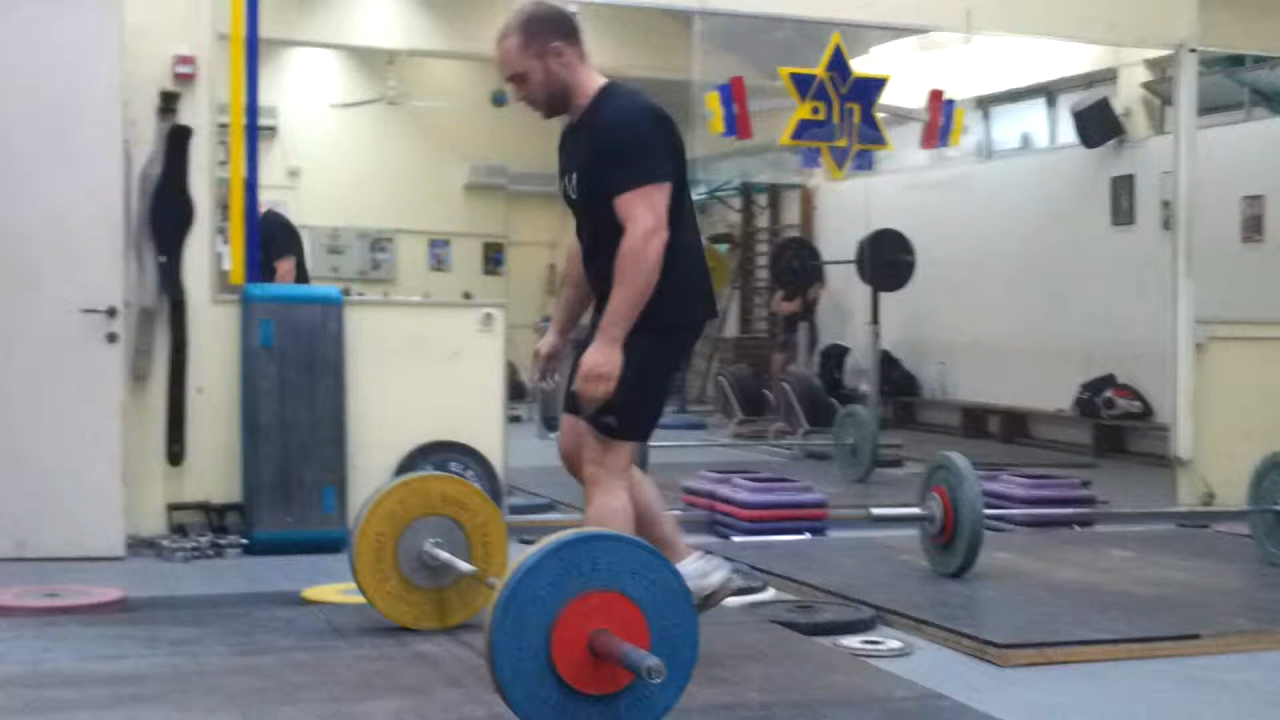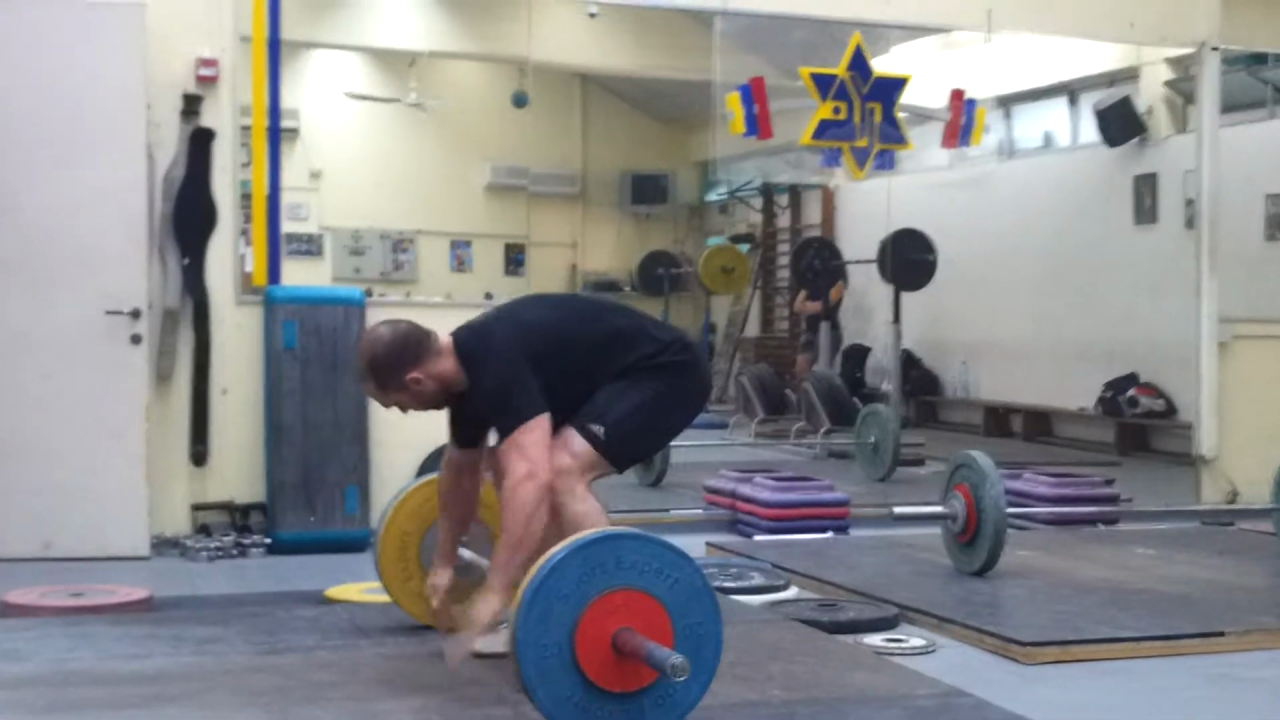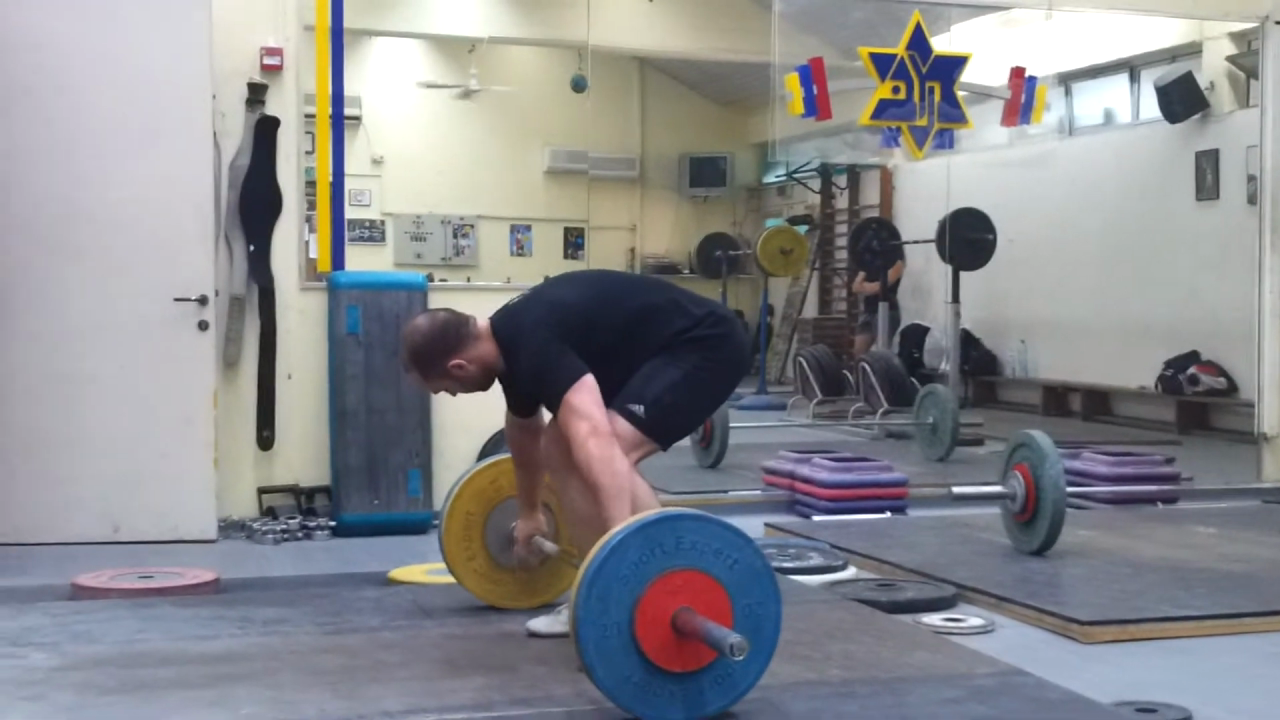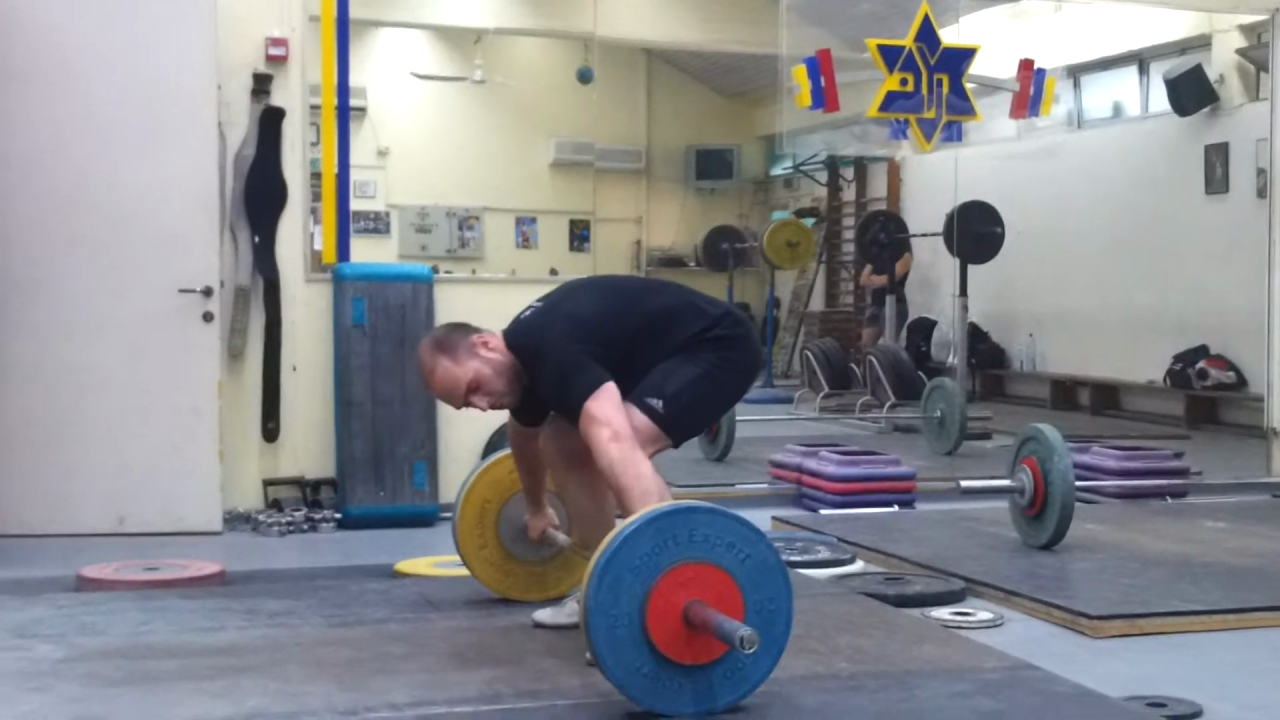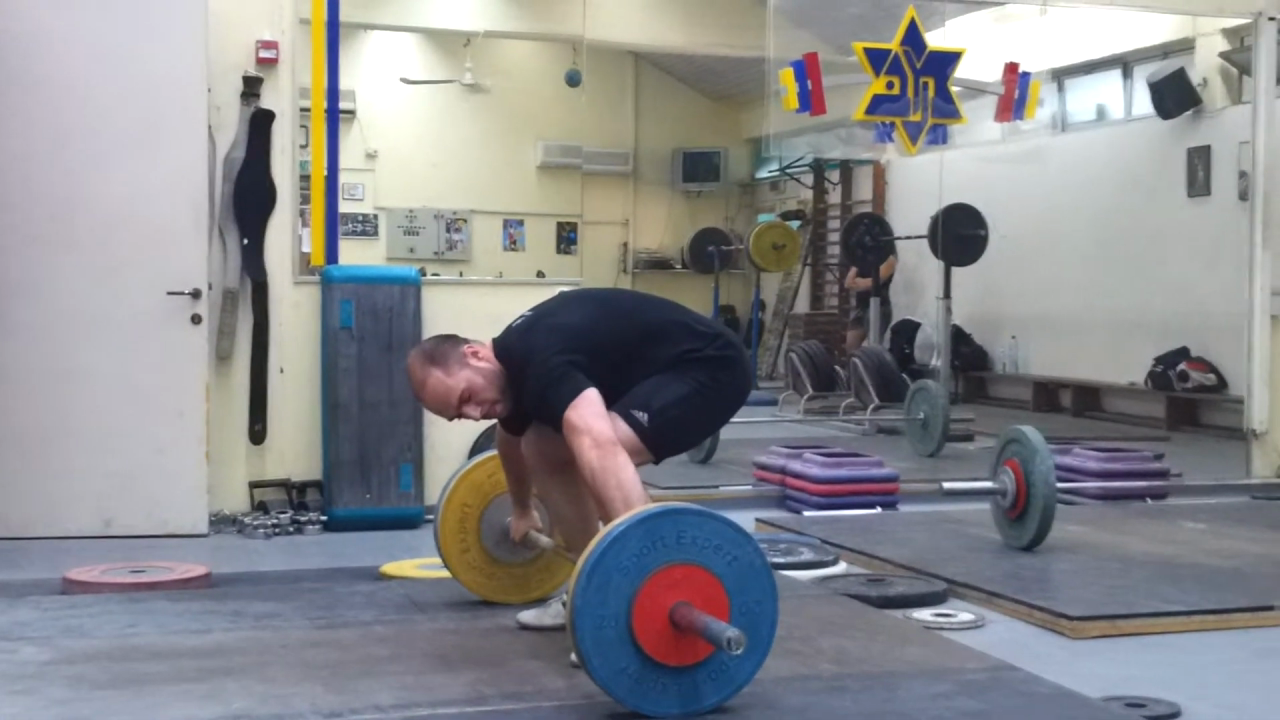
dt=0.7s
person 1, frame 1
left shoulder: (626, 123)
right shoulder: (578, 135)
left elbow: (646, 236)
left wrist: (607, 343)
right wrist: (558, 329)
left hip: (651, 321)
right hip: (626, 320)
left knee: (602, 462)
right knee: (577, 449)
right ankle: (691, 566)
person 1, frame 2
left shoulder: (497, 364)
right shoulder: (469, 367)
left elbow: (529, 477)
right elbow: (461, 469)
left wrist: (494, 593)
right wrist: (442, 563)
left hip: (666, 373)
left knee: (559, 475)
right knee: (509, 465)
person 1, frame 3
left shoulder: (534, 344)
right shoulder: (511, 340)
left elbow: (593, 437)
right elbow: (525, 430)
right wrist: (529, 513)
left hip: (705, 344)
right hip: (656, 349)
left knee: (611, 453)
right knee: (557, 447)
person 1, frame 4
left shoulder: (555, 352)
right shoulder: (524, 356)
left elbow: (614, 443)
right elbow: (526, 435)
right wrist: (537, 509)
left hip: (719, 346)
left knee: (623, 448)
right knee: (560, 443)
person 1, frame 5
left shoulder: (541, 361)
right shoulder: (514, 363)
left elbow: (599, 447)
right elbow: (512, 439)
right wrist: (522, 511)
left hip: (710, 366)
left knee: (596, 453)
right knee: (541, 447)
